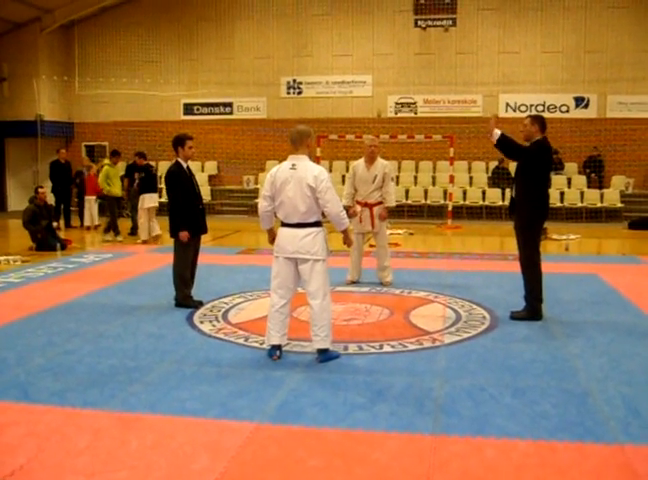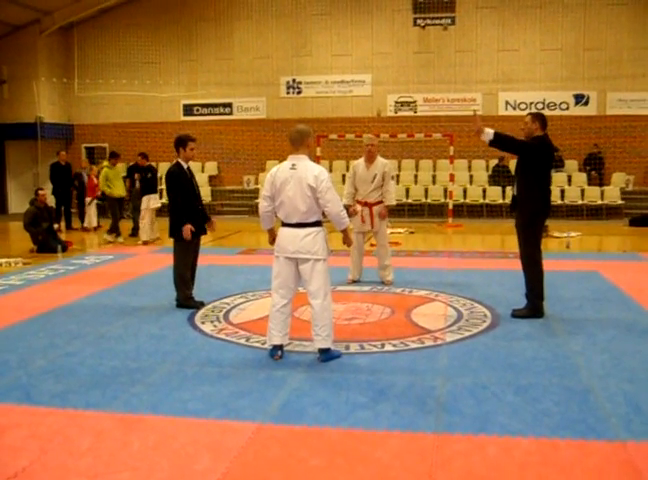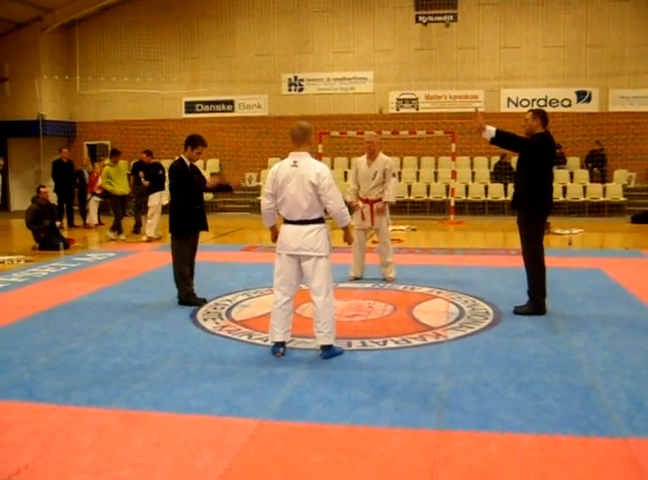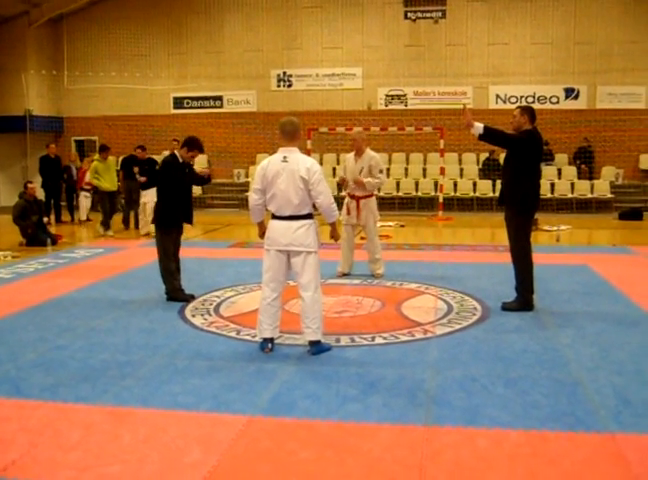
dt=0.2s
person 1, frame 1
left shoulder: (275, 172)
right shoulder: (317, 172)
left elbow: (264, 207)
right elbow: (333, 207)
left wrist: (270, 231)
right wrist: (346, 232)
left hip: (285, 237)
right hip: (311, 238)
left knee: (280, 293)
right knee: (318, 295)
left ankle: (275, 345)
right ankle: (322, 347)
person 1, frame 2
left shoulder: (275, 172)
right shoulder: (317, 172)
left elbow: (265, 207)
right elbow: (333, 207)
left wrist: (270, 231)
right wrist: (346, 232)
left hip: (285, 238)
right hip: (311, 238)
left knee: (281, 294)
right knee: (319, 295)
left ankle: (276, 345)
right ankle: (324, 348)
person 1, frame 3
left shoulder: (277, 169)
right shoulder: (319, 169)
left elbow: (267, 205)
right elbow: (335, 204)
left wrist: (273, 229)
right wrist: (347, 230)
left hip: (288, 235)
right hip: (314, 235)
left knee: (283, 290)
right knee: (321, 291)
left ankle: (278, 342)
right ankle: (326, 344)
person 1, frame 4
left shoulder: (266, 165)
right shoulder: (309, 164)
left elbow: (255, 201)
right elbow: (324, 200)
left wrist: (260, 224)
right wrist: (334, 227)
left hip: (276, 230)
right hip: (303, 230)
left knee: (271, 287)
right knee: (309, 288)
left ankle: (267, 338)
right ankle: (314, 340)
person 2, frame 1
left shoulder: (541, 148)
right shoulder: (536, 148)
left elbow: (518, 152)
right elbow: (518, 154)
left wrist: (496, 133)
right wrist: (496, 135)
left hip: (532, 210)
right hip: (528, 209)
left knee: (529, 259)
right knee: (529, 258)
left ankle: (534, 308)
right ankle: (533, 305)
person 2, frame 2
left shoulder: (541, 144)
right shoulder: (536, 145)
left elbow: (515, 145)
right elbow: (516, 147)
left wrist: (485, 132)
right wrist: (485, 133)
left hip: (533, 208)
right hip: (529, 206)
left knee: (530, 256)
right knee: (530, 256)
left ankle: (535, 306)
right ankle: (534, 303)
person 2, frame 3
left shoulder: (543, 141)
right shoulder: (537, 142)
left elbow: (517, 143)
right elbow: (518, 144)
left wrist: (486, 129)
right wrist: (487, 130)
left hip: (535, 205)
right hip: (531, 203)
left knee: (532, 253)
right knee: (532, 252)
left ankle: (537, 302)
right ankle: (537, 300)
person 2, frame 4
left shoulder: (530, 137)
right shoulder: (525, 138)
left elbow: (505, 139)
right elbow: (506, 141)
left wrist: (475, 126)
right wrist: (475, 126)
left hip: (522, 201)
right hip: (519, 200)
left knee: (520, 249)
right knee: (520, 249)
left ankle: (525, 299)
right ankle: (524, 296)
person 3, frame 1
left shoulder: (186, 170)
right shoulder: (174, 172)
right elbow: (175, 203)
left wrist: (199, 224)
right wrist: (181, 228)
left hip: (194, 225)
right hip: (184, 227)
left knee: (191, 263)
right knee: (183, 263)
left ankle: (186, 295)
right ankle: (182, 297)
person 3, frame 2
left shoulder: (187, 171)
right shoulder: (174, 172)
right elbow: (175, 201)
left wrist: (206, 218)
right wrist: (184, 223)
left hip: (196, 223)
right hip: (186, 224)
left knee: (191, 263)
right knee: (182, 264)
left ankle: (186, 295)
right ankle: (184, 298)
person 3, frame 3
left shoulder: (192, 168)
right shoulder: (176, 168)
left elbow: (203, 186)
right elbow: (184, 190)
right wrist: (205, 185)
left hip: (193, 220)
right hip: (182, 222)
left knee: (189, 259)
right knee: (182, 260)
left ankle: (188, 292)
right ankle: (185, 295)
person 3, frame 4
left shoulder: (185, 164)
right shoulder: (167, 163)
left elbow: (196, 180)
right elbow: (178, 183)
left wrist: (204, 175)
right wrist: (196, 174)
left hip: (177, 216)
right hip: (166, 216)
left knee: (174, 255)
right knee: (167, 255)
left ankle: (175, 289)
right ankle: (173, 291)
person 4, frame 1
left shoulder: (385, 166)
right shoulder: (356, 166)
left elbow: (388, 189)
right elbow: (349, 188)
left wrist: (386, 208)
right wrist: (349, 206)
left hip: (377, 209)
right hip: (359, 209)
left knee: (382, 244)
right knee: (356, 244)
left ankle: (385, 276)
right ankle: (353, 276)
person 4, frame 2
left shoulder: (384, 164)
right shoulder: (356, 165)
left elbow: (389, 187)
right elbow: (350, 187)
left wrist: (386, 206)
right wrist: (350, 205)
left hip: (377, 208)
right hip: (360, 209)
left knee: (382, 243)
right knee: (357, 244)
left ankle: (386, 276)
right ankle: (354, 275)
person 4, frame 3
left shoulder: (386, 162)
right shoulder: (359, 162)
left elbow: (391, 184)
right elbow: (353, 183)
left wrist: (384, 202)
right wrist: (353, 199)
left hip: (378, 206)
right hip: (361, 205)
left knee: (384, 240)
right knee: (358, 241)
left ankle: (388, 272)
right ankle: (356, 272)
person 4, frame 4
left shoulder: (373, 157)
right shoulder: (348, 158)
left elbow: (380, 179)
left wrist: (363, 182)
right wrist: (342, 180)
left hip: (366, 202)
right hip: (350, 201)
left knee: (372, 237)
right knee: (347, 237)
left ankle: (377, 268)
right ankle: (344, 268)
